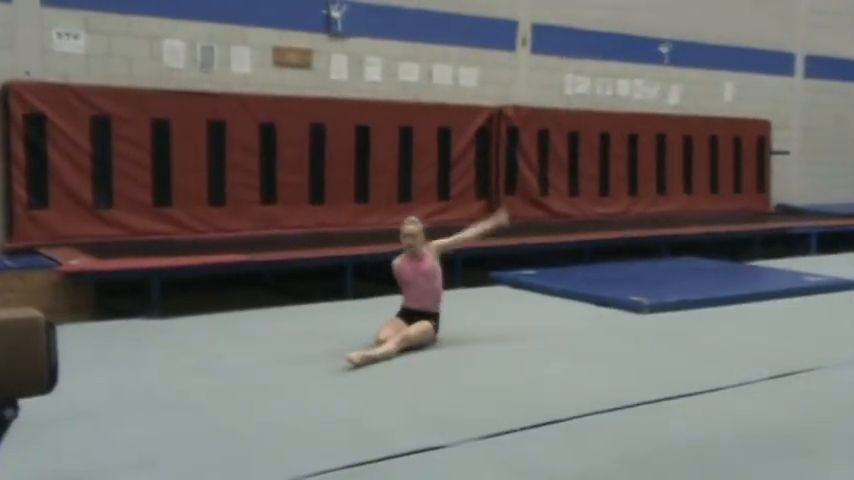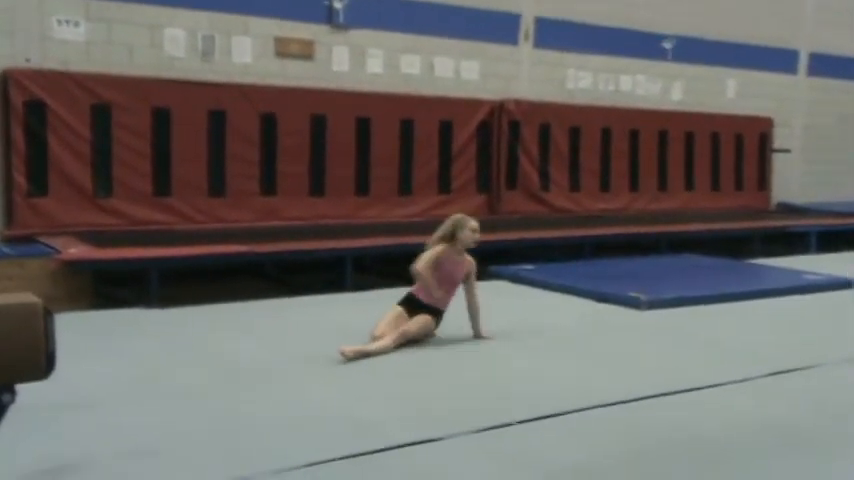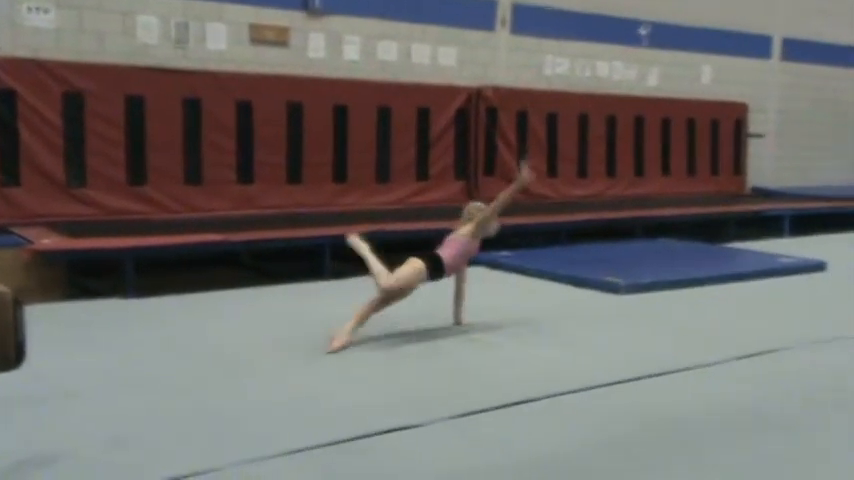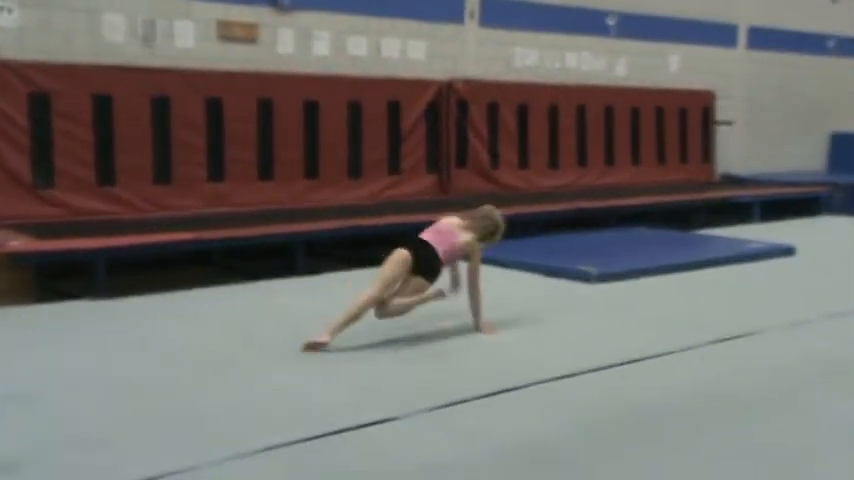
dt=0.4s
person 1, frame 1
left shoulder: (433, 249)
right shoulder: (397, 264)
left elbow: (466, 236)
left wrist: (494, 221)
left hip: (429, 318)
right hip: (406, 314)
left knee: (402, 338)
right knee: (382, 337)
left ankle: (369, 355)
person 1, frame 2
left shoulder: (469, 264)
right shoulder: (440, 250)
left elbow: (472, 298)
right elbow: (418, 268)
left wrist: (477, 330)
right wrist: (436, 294)
left hip: (432, 314)
right hip: (412, 302)
left knee: (399, 335)
right knee: (381, 334)
person 1, frame 3
left shoulder: (465, 247)
right shoulder: (475, 227)
left elbow: (460, 282)
right elbow: (497, 205)
left wrist: (457, 318)
right wrist: (518, 184)
left hip: (432, 266)
right hip: (426, 262)
left knee: (384, 298)
right knee: (387, 286)
left ankle: (346, 333)
right ankle: (364, 249)
person 1, frame 4
left shoulder: (451, 220)
right shoulder: (474, 246)
right elbow: (474, 287)
left wrist: (454, 276)
right wrist: (479, 322)
left hip: (414, 249)
right hip: (431, 267)
left knee: (374, 293)
right knee: (382, 309)
left ankle: (329, 334)
